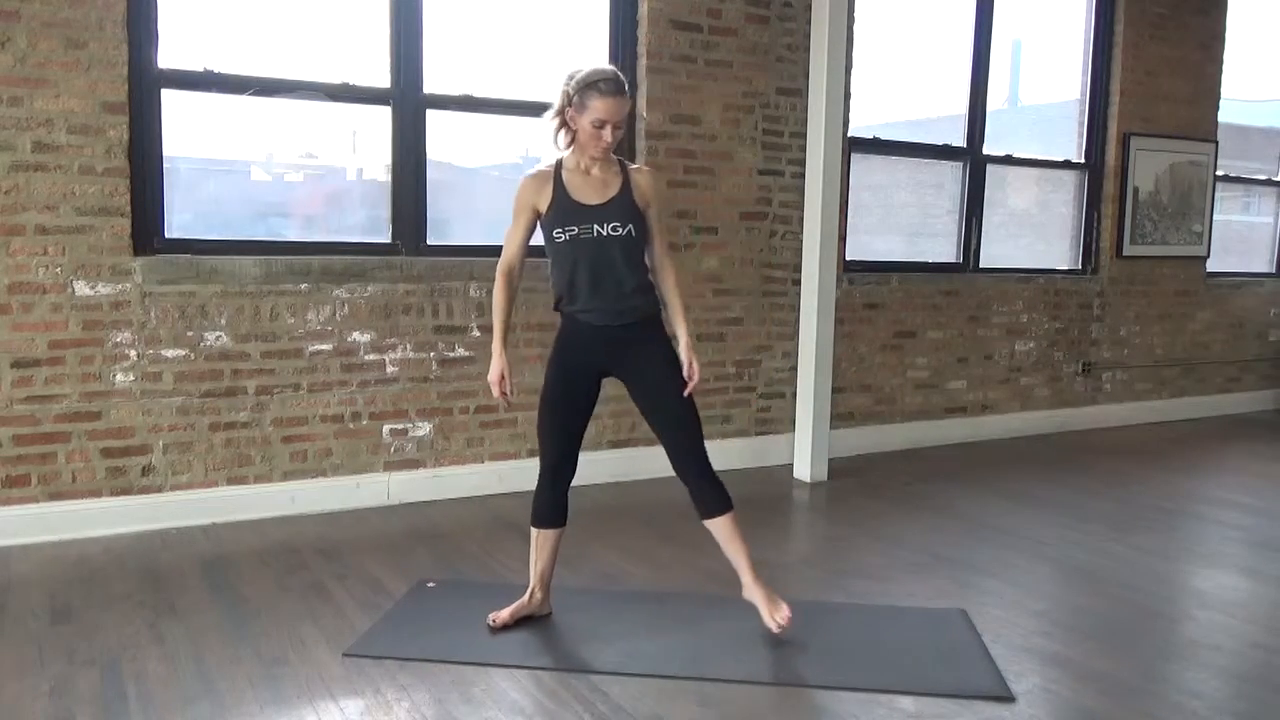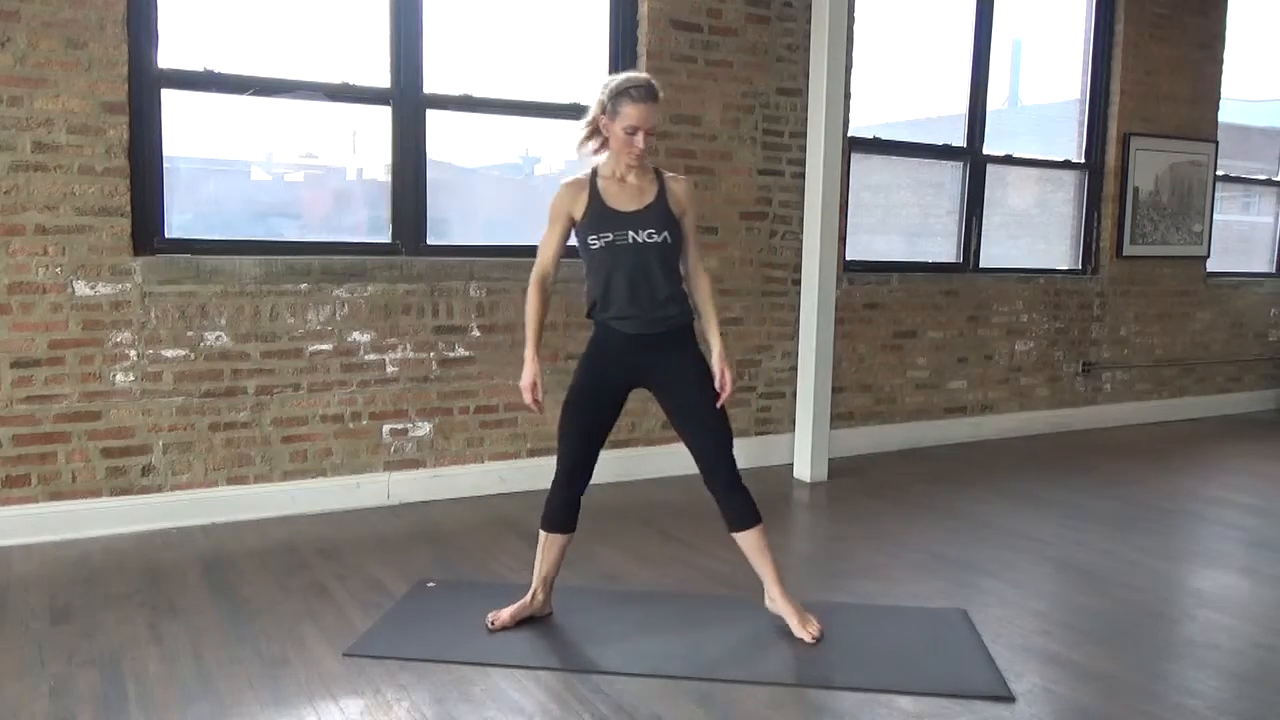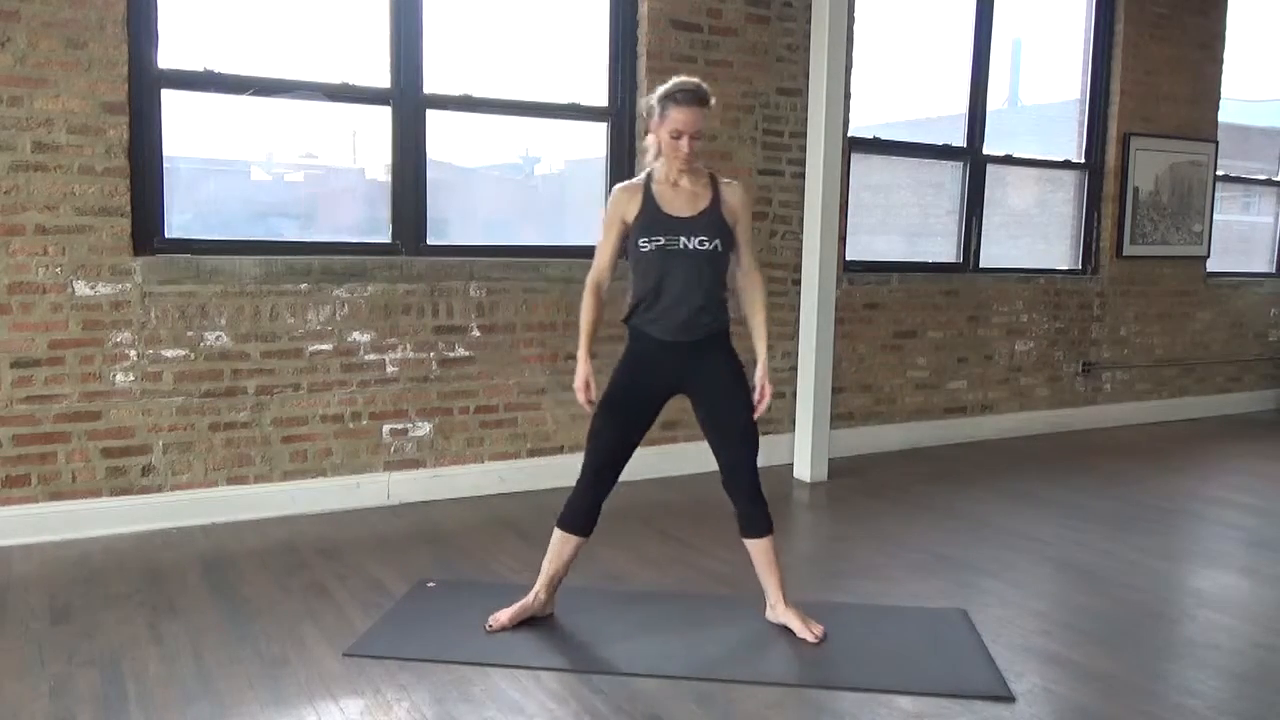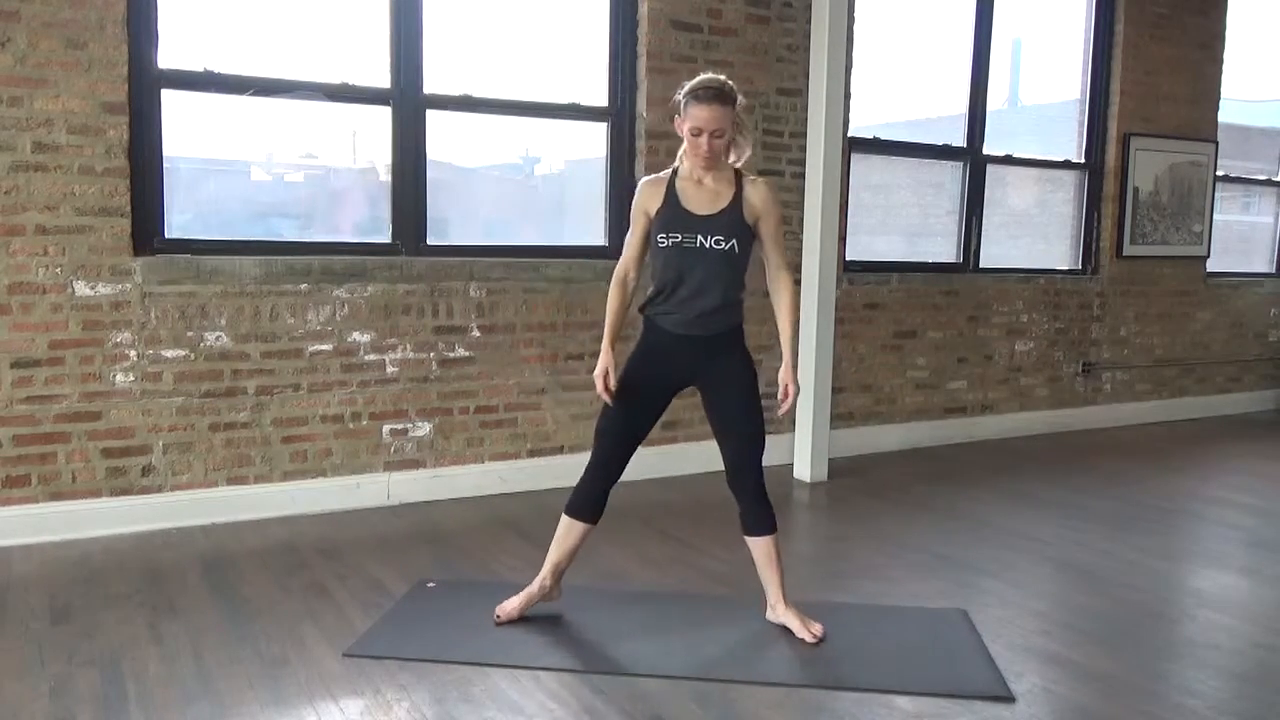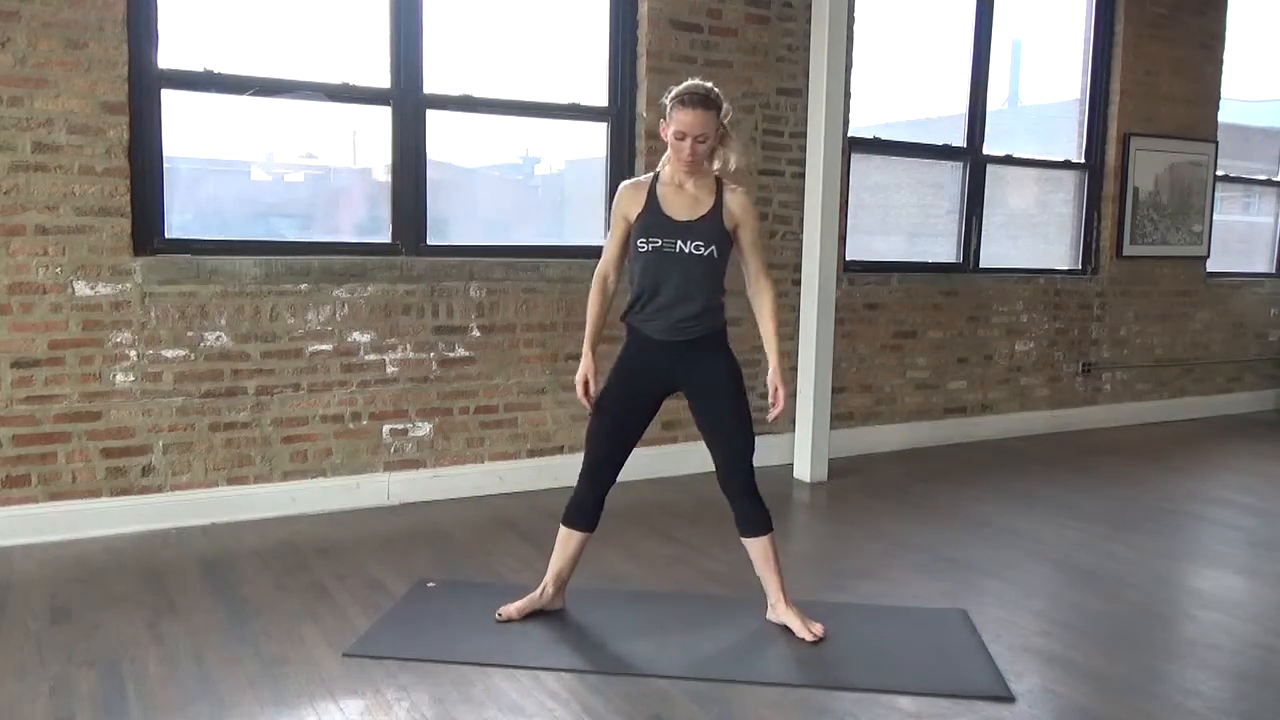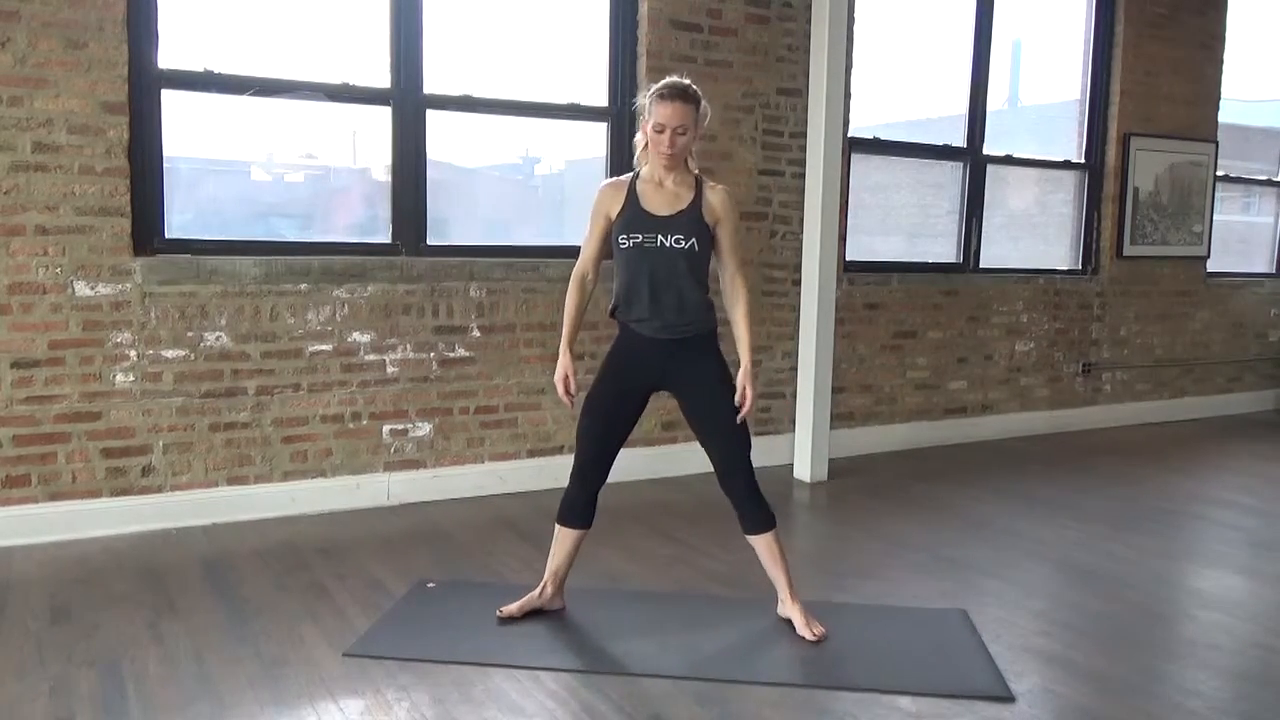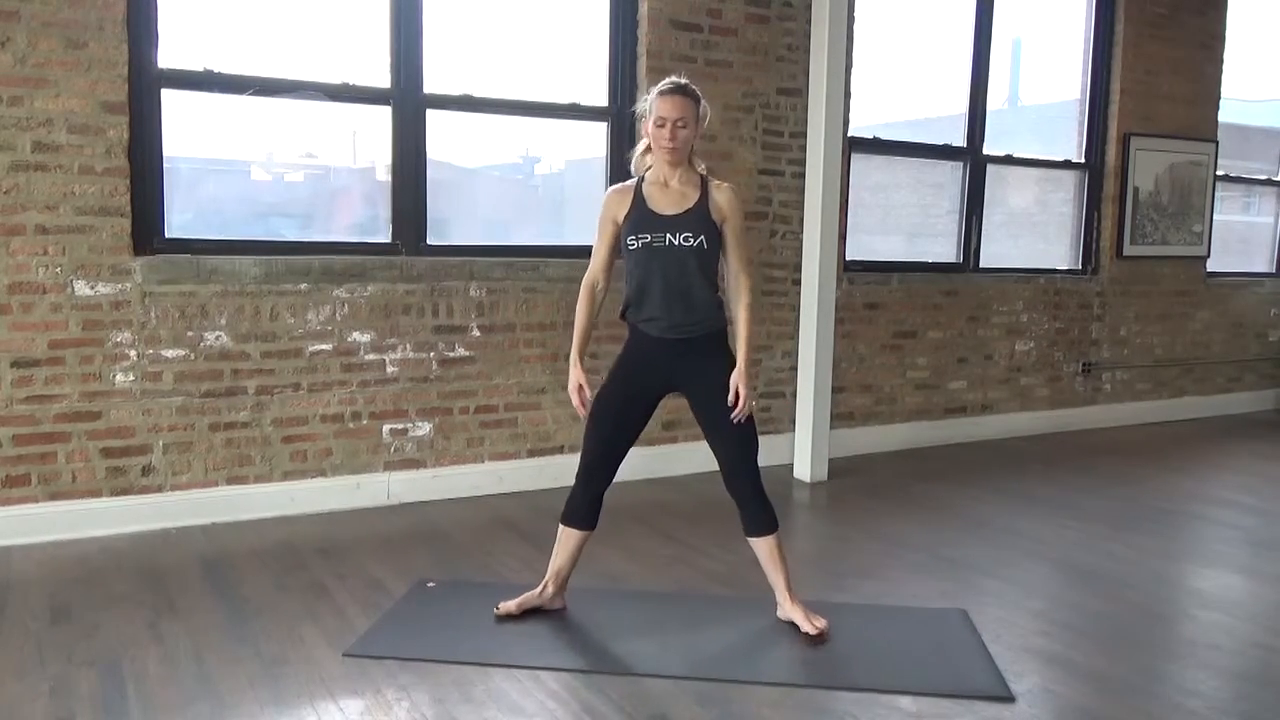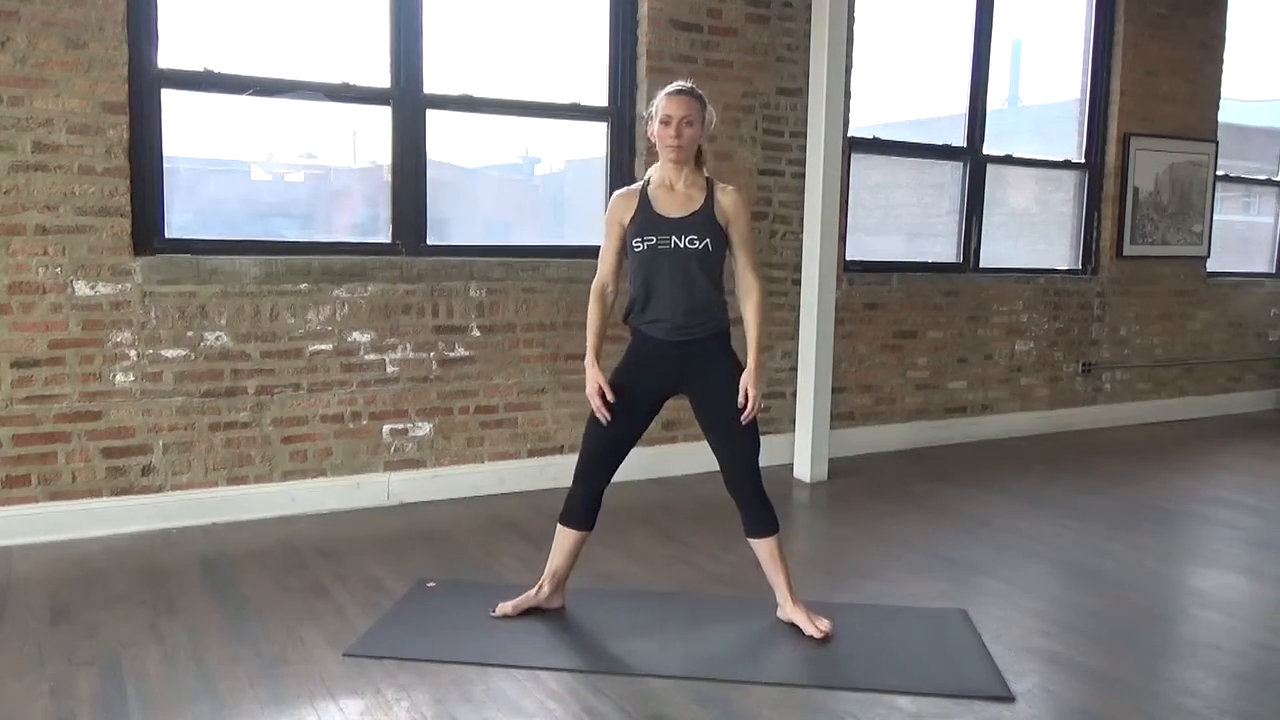
dt=0.2s
person 1, frame 1
left shoulder: (640, 182)
right shoulder: (540, 186)
left elbow: (660, 262)
right elbow: (508, 268)
left wrist: (684, 338)
right wrist: (499, 348)
left hip: (643, 337)
right hip: (577, 341)
left knee: (692, 461)
right knee: (554, 469)
left ankle: (752, 583)
right ankle: (536, 594)
person 1, frame 2
left shoulder: (675, 190)
right shoulder: (575, 194)
left elbow: (695, 271)
right elbow: (541, 276)
left wrist: (717, 349)
right wrist: (531, 356)
left hip: (673, 347)
right hip: (609, 349)
left knee: (722, 472)
right knee: (570, 474)
left ankle: (776, 595)
right ankle: (538, 595)
person 1, frame 3
left shoulder: (730, 197)
right shoulder: (628, 197)
left elbow: (748, 278)
right elbow: (599, 279)
left wrist: (762, 359)
right wrist: (583, 357)
left hip: (712, 356)
right hip: (648, 354)
left knee: (743, 480)
right knee: (595, 476)
left ankle: (778, 603)
right ankle: (540, 595)
person 1, frame 4
left shoulder: (755, 195)
right shoulder: (652, 191)
left elbow: (778, 276)
right elbow: (626, 271)
left wrist: (787, 358)
right wrist: (606, 348)
left hip: (724, 351)
right hip: (660, 346)
left knee: (748, 478)
right knee: (603, 465)
left ankle: (778, 602)
right ankle: (545, 580)
person 1, frame 5
left shoulder: (735, 202)
right shoulder: (633, 194)
left elbow: (759, 284)
right elbow: (606, 274)
left wrist: (775, 363)
right wrist: (588, 352)
left hip: (707, 355)
right hip: (643, 351)
left knee: (739, 479)
right knee: (595, 472)
left ankle: (778, 602)
right ankle: (551, 589)
person 1, frame 6
left shoulder: (714, 199)
right shoulder: (613, 194)
left elbow: (733, 283)
right elbow: (584, 274)
left wrist: (746, 363)
right wrist: (565, 350)
left hip: (695, 353)
right hip: (632, 350)
left knee: (738, 475)
right knee: (586, 470)
left ankle: (787, 599)
right ankle: (550, 589)
person 1, frame 7
left shoulder: (721, 198)
right shoulder: (620, 199)
left elbow: (739, 284)
right elbow: (595, 281)
left wrist: (742, 364)
right wrist: (575, 360)
left hip: (706, 353)
right hip: (643, 352)
left knee: (744, 477)
right knee: (592, 471)
left ankle: (787, 600)
right ankle: (551, 588)
person 1, frame 8
left shoulder: (726, 201)
right shoulder: (626, 202)
left elbow: (748, 285)
right elbow: (603, 285)
left wrist: (752, 364)
right wrist: (591, 362)
left hip: (710, 356)
right hip: (647, 354)
left knee: (745, 479)
right knee: (590, 470)
left ankle: (788, 602)
right ankle: (549, 588)
